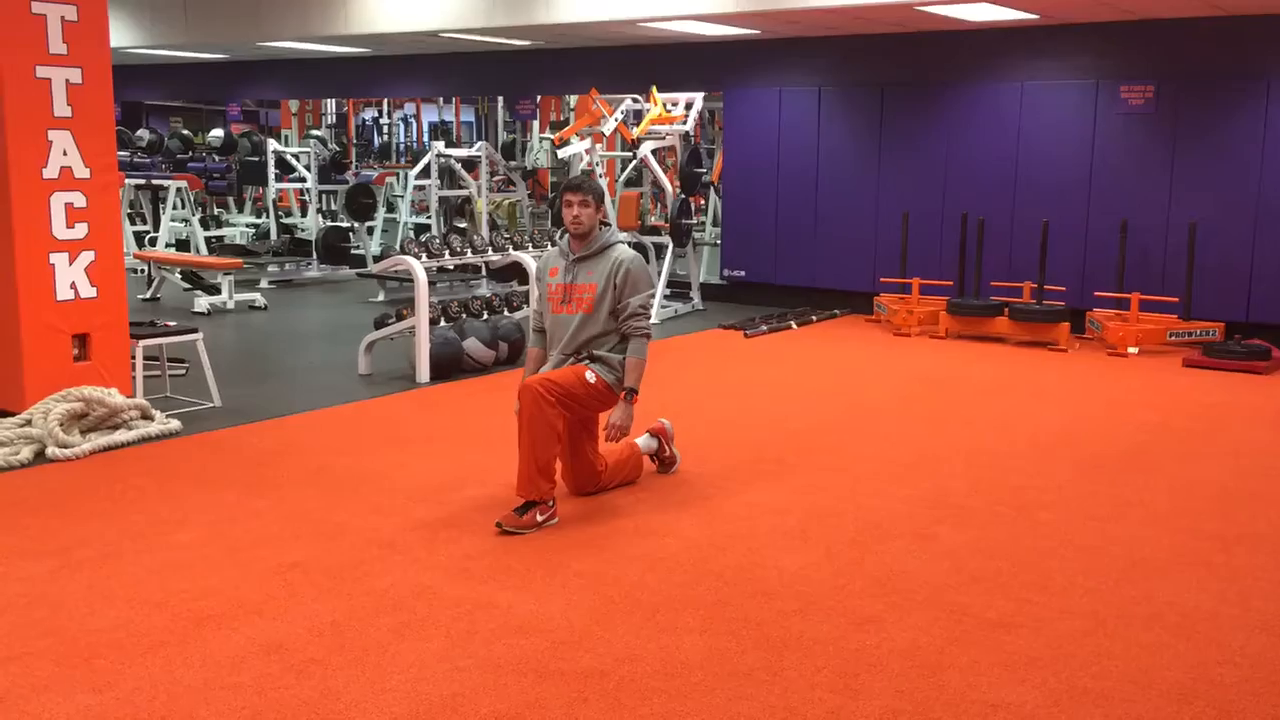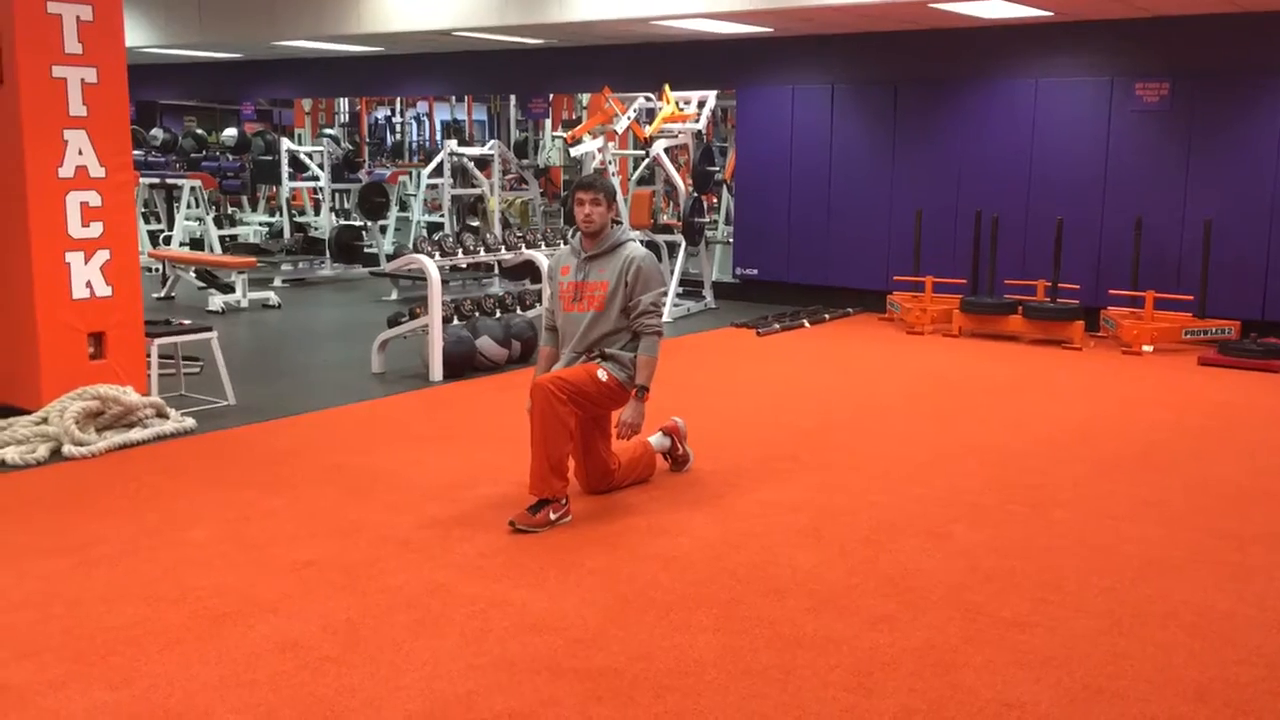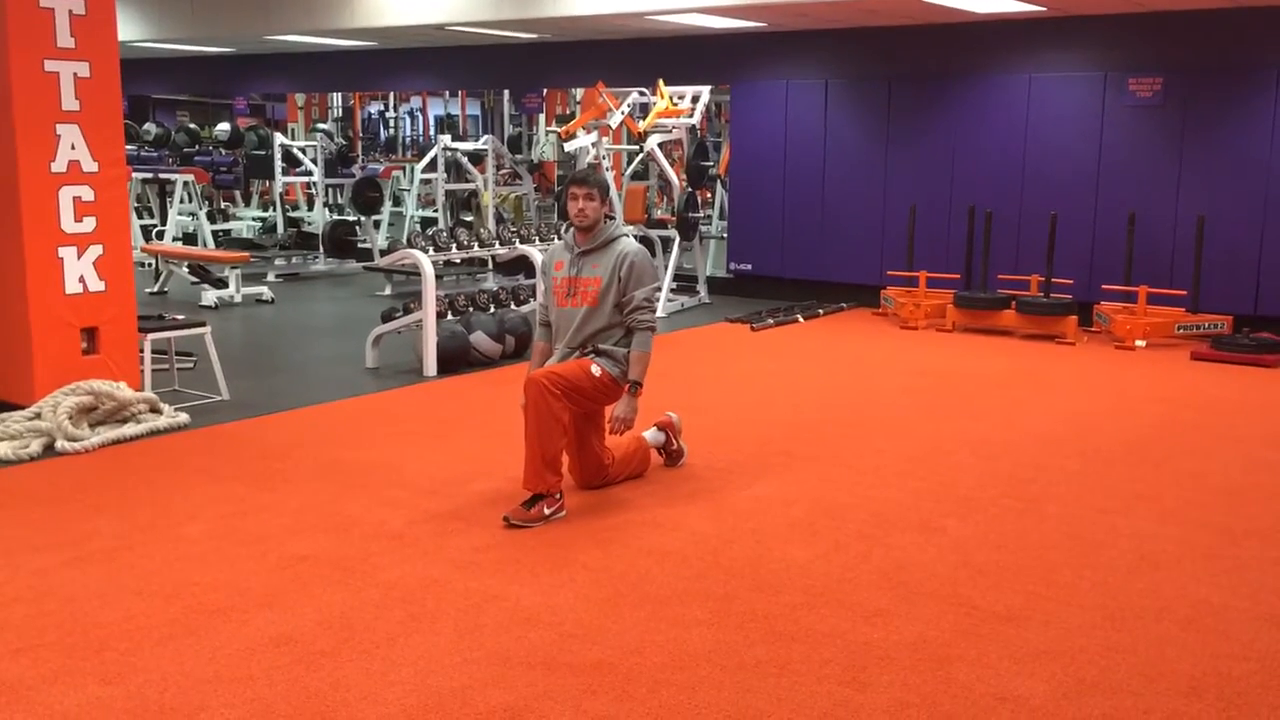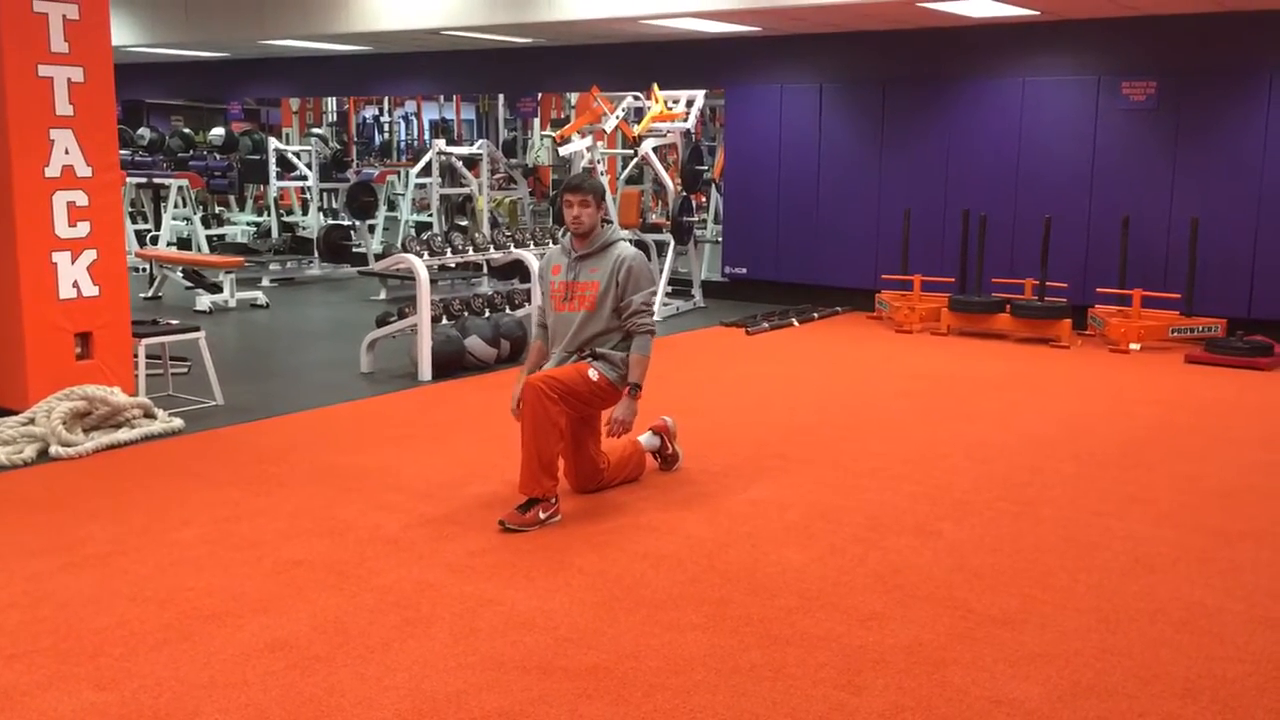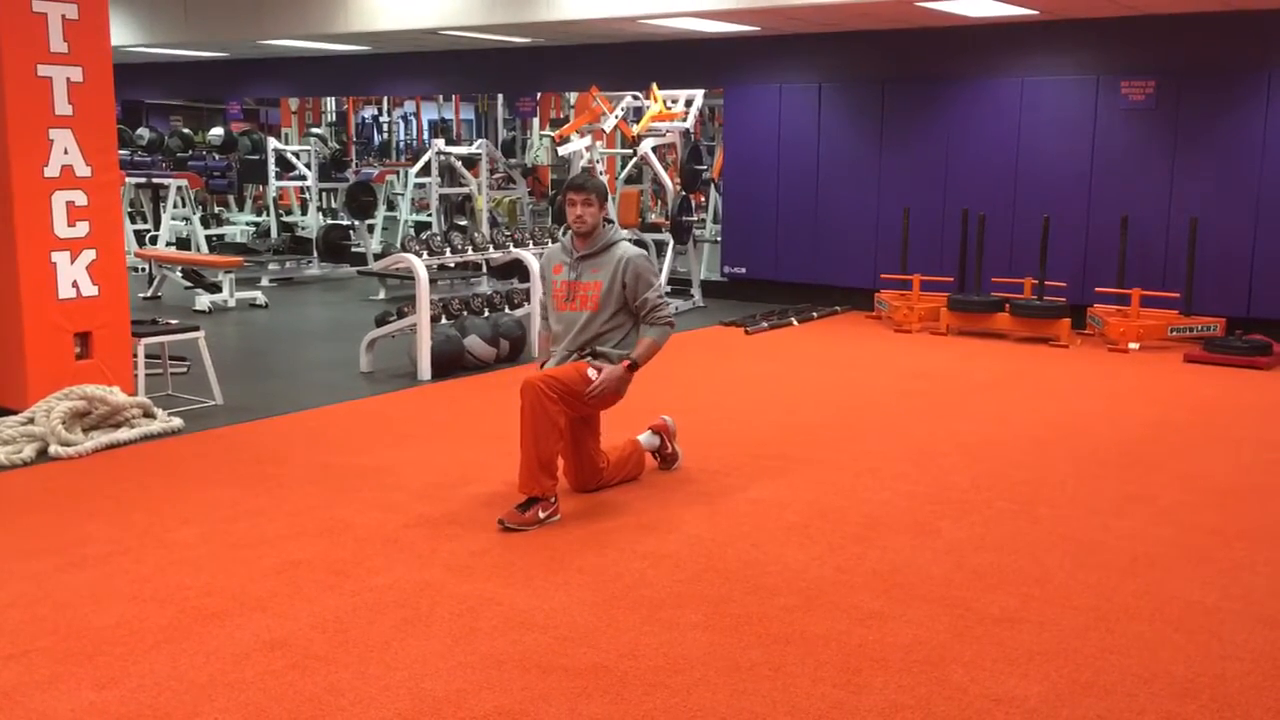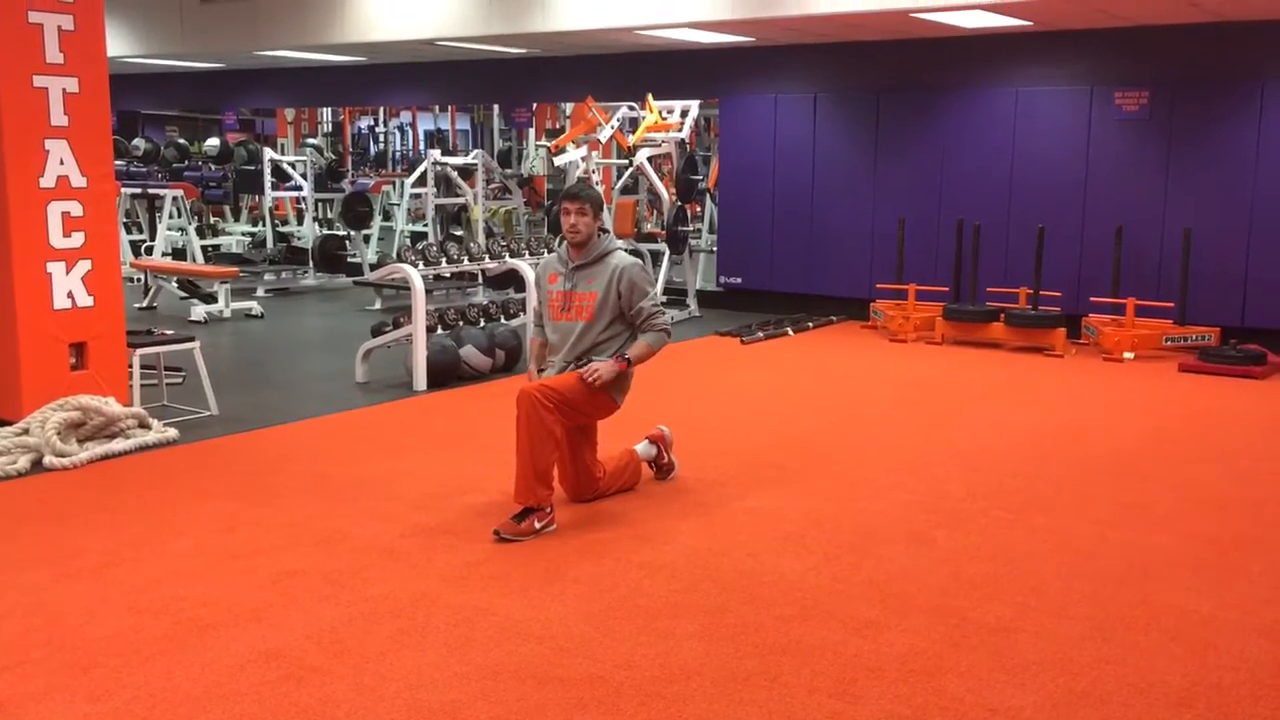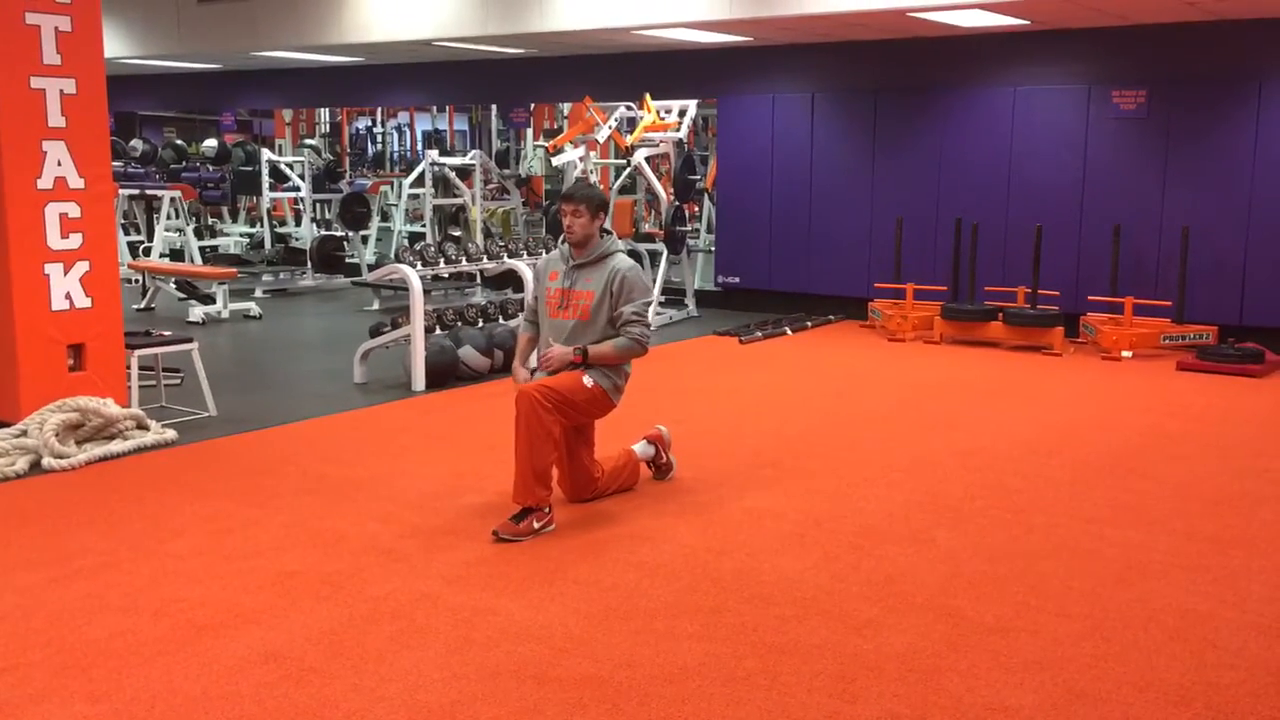
dt=0.7s
person 1, frame 1
left shoulder: (624, 262)
right shoulder: (549, 263)
left elbow: (638, 335)
right elbow: (539, 331)
left wrist: (628, 400)
right wrist: (523, 392)
left hip: (600, 371)
right hip: (563, 375)
left knee: (537, 390)
right knee: (584, 481)
left ankle: (538, 501)
right ankle: (652, 443)
person 1, frame 2
left shoulder: (635, 260)
right shoulder: (560, 261)
left elbow: (650, 333)
right elbow: (551, 329)
left wrist: (639, 397)
right wrist: (535, 391)
left hip: (613, 370)
right hip: (575, 374)
left knee: (549, 388)
right knee: (597, 479)
left ankle: (552, 500)
right ankle: (664, 440)
person 1, frame 3
left shoulder: (629, 255)
right shoulder: (554, 256)
left elbow: (642, 329)
right elbow: (545, 325)
left wrist: (631, 393)
right wrist: (529, 386)
left hip: (606, 365)
right hip: (569, 369)
left knee: (542, 384)
right knee: (592, 475)
left ankle: (547, 495)
right ankle: (658, 436)
person 1, frame 4
left shoulder: (626, 260)
right shoulder: (552, 260)
left elbow: (642, 332)
right elbow: (543, 327)
left wrist: (631, 396)
right wrist: (522, 380)
left hip: (604, 369)
right hip: (566, 372)
left knee: (540, 388)
right knee: (586, 478)
left ankle: (541, 499)
right ankle: (654, 440)
person 1, frame 5
left shoulder: (629, 259)
right shoulder: (552, 258)
left elbow: (661, 322)
left wrist: (626, 368)
right wrist: (543, 364)
left hip: (602, 371)
right hip: (564, 370)
left knee: (536, 387)
right knee: (586, 478)
left ankle: (542, 498)
right ankle: (654, 439)
person 1, frame 6
left shoulder: (624, 268)
right shoulder: (548, 268)
left elbow: (658, 329)
left wrist: (618, 364)
right wrist: (535, 367)
left hip: (601, 383)
right hip: (560, 380)
left knee: (532, 398)
right knee: (583, 488)
left ankle: (537, 508)
right ankle: (651, 449)
person 1, frame 7
left shoulder: (622, 271)
right shoulder: (548, 264)
left elbow: (637, 342)
right elbow: (531, 320)
left wrist: (576, 353)
right wrist: (519, 363)
left hip: (596, 379)
right hip: (556, 381)
left knee: (532, 397)
right knee: (581, 487)
left ankle: (536, 508)
right ankle: (648, 449)
